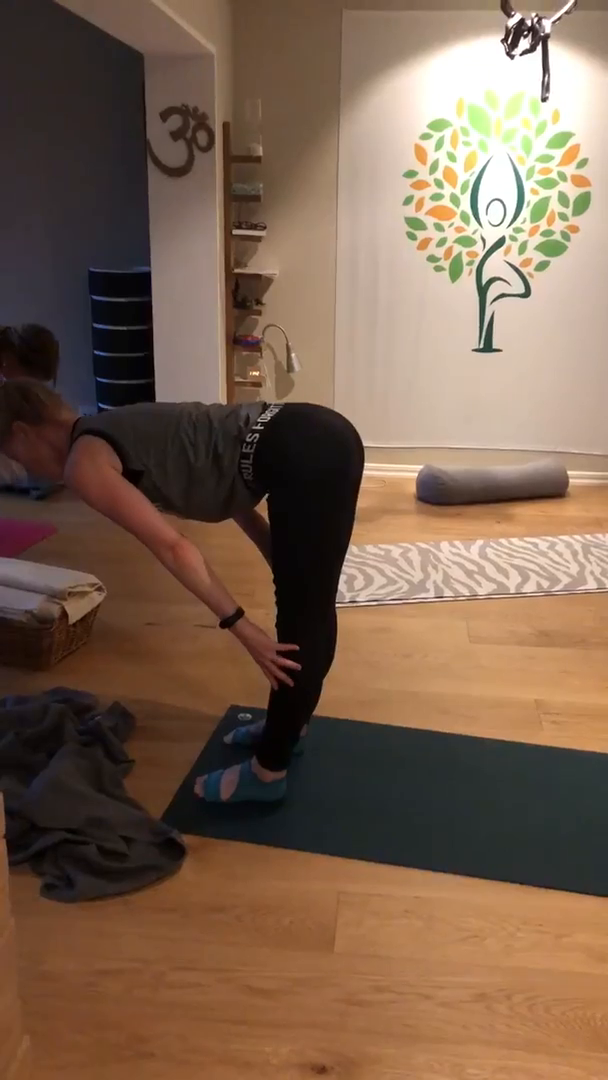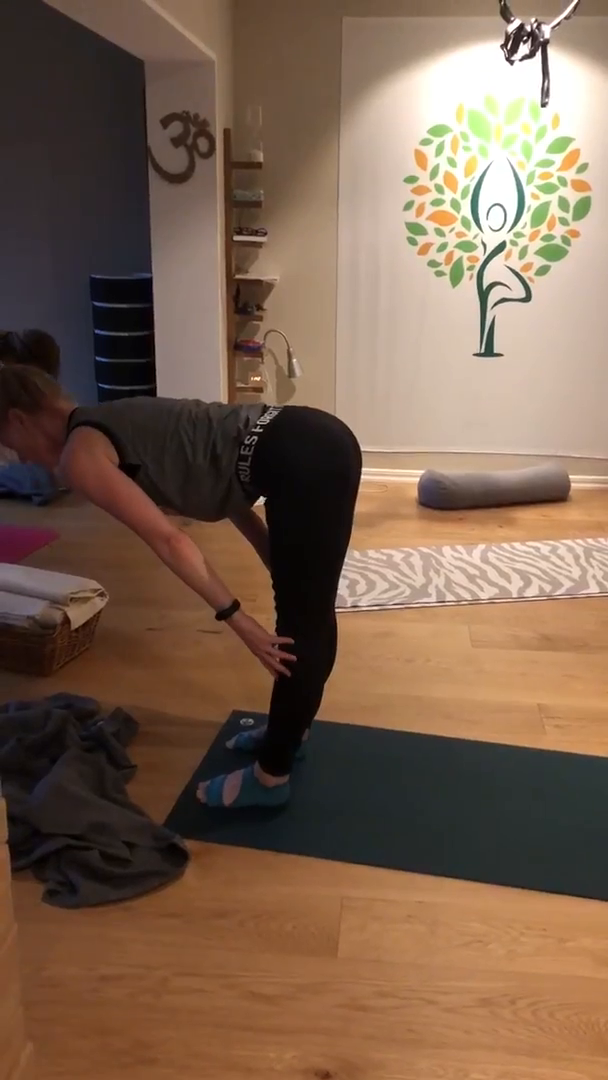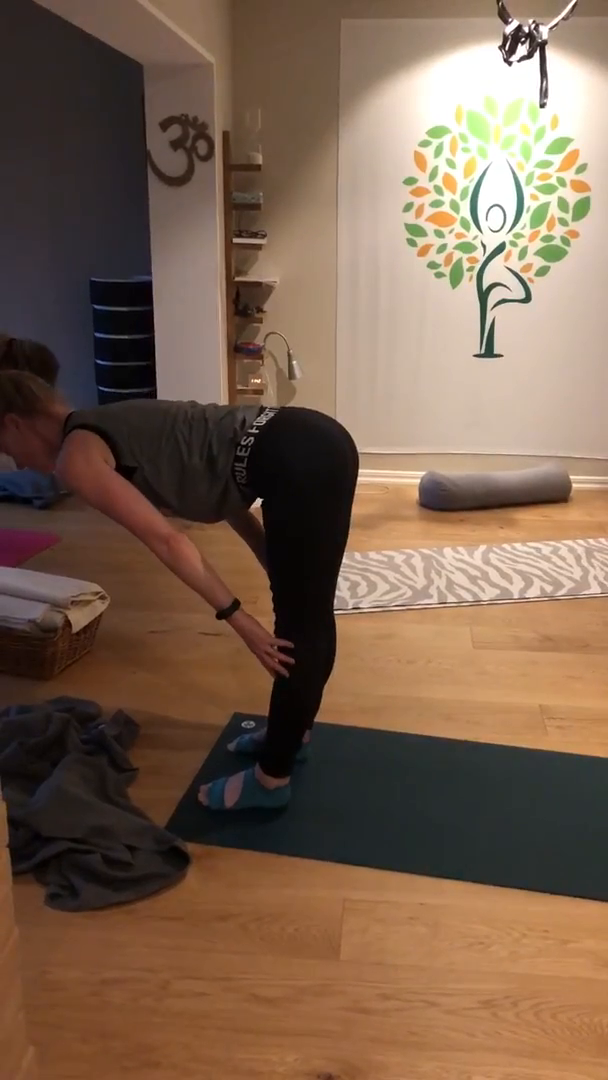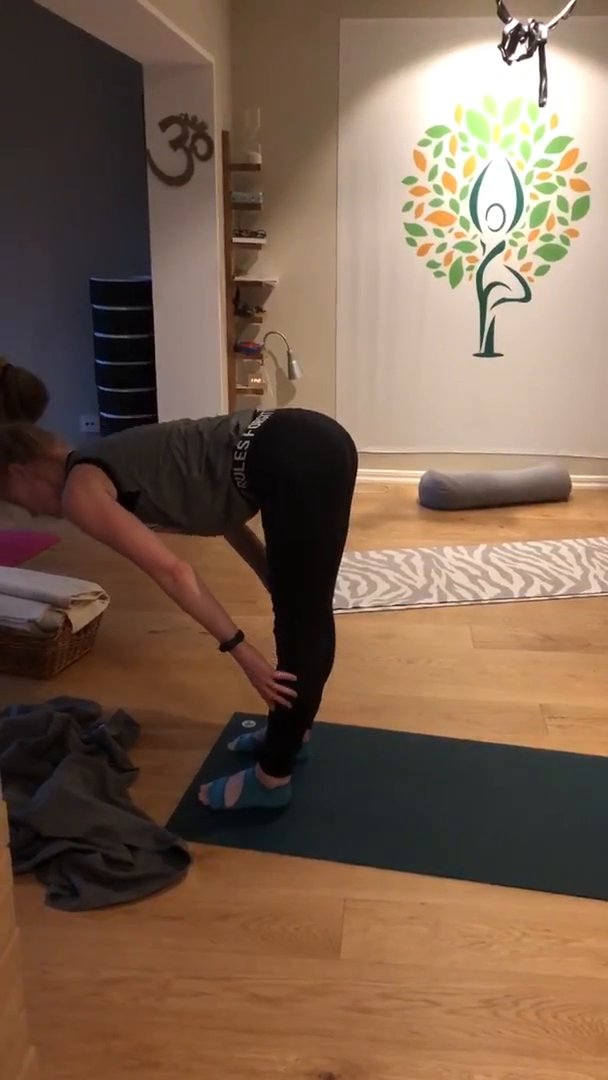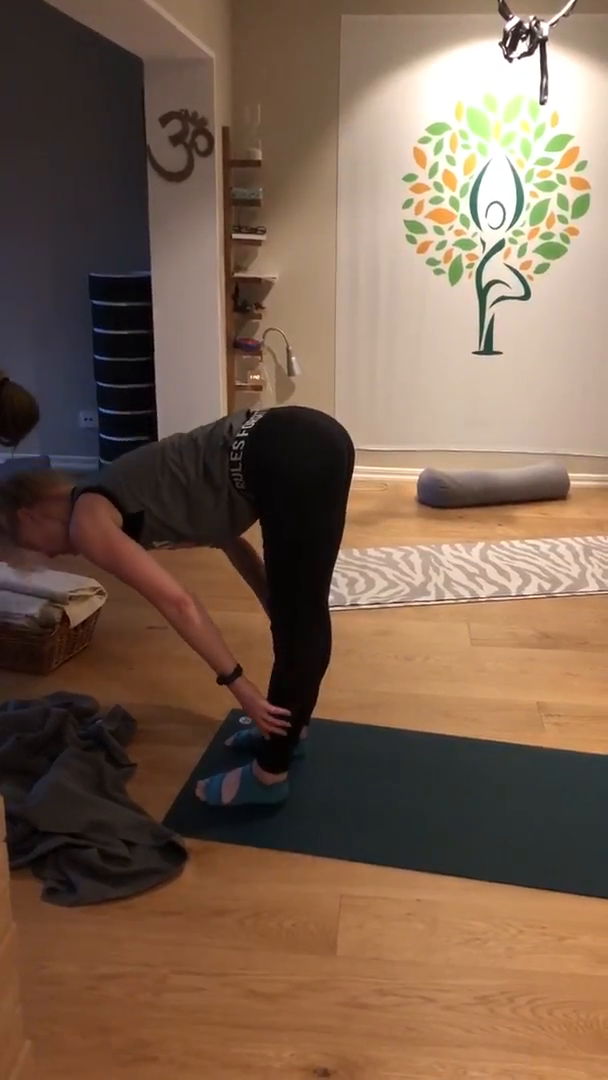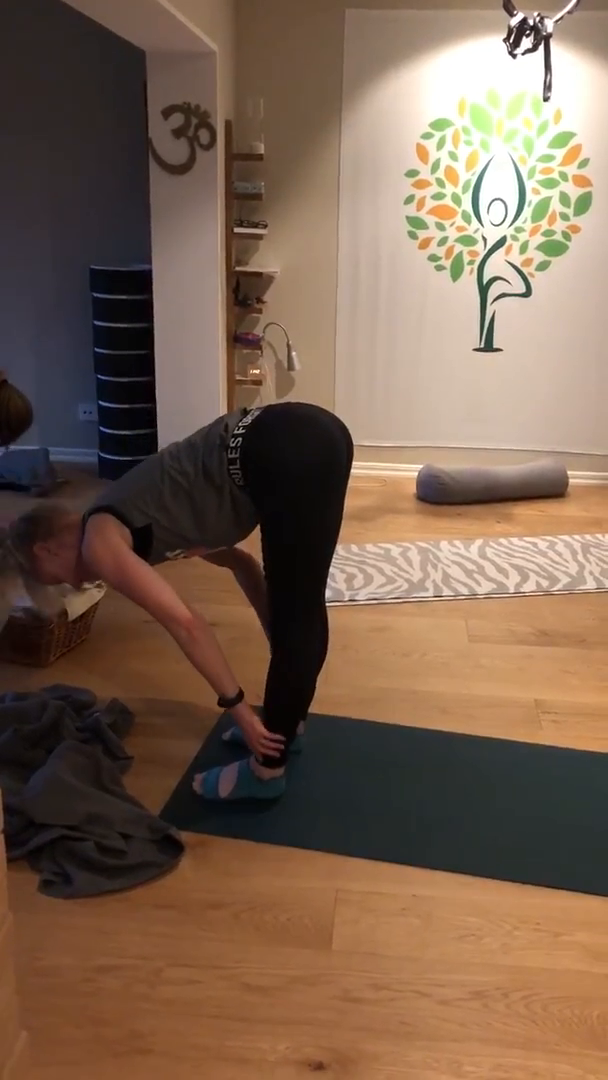
dt=0.4s
person 1, frame 1
left shoulder: (83, 464)
right shoulder: (116, 434)
left elbow: (172, 547)
right elbow: (234, 494)
left wrist: (239, 626)
right wrist: (287, 568)
left hip: (304, 458)
right hip: (320, 434)
left knee: (303, 621)
right knee: (307, 611)
left ankle: (268, 772)
right ankle: (287, 725)
person 1, frame 2
left shoulder: (80, 455)
right shoulder: (113, 425)
left elbow: (168, 539)
left wrist: (235, 618)
right wrist: (284, 569)
left hip: (301, 462)
right hip: (318, 437)
left knee: (302, 627)
right knee: (306, 617)
left ankle: (271, 777)
right ankle: (290, 730)
person 1, frame 3
left shoulder: (75, 457)
right shoulder: (106, 429)
left elbow: (166, 540)
left wrist: (236, 617)
right wrist: (283, 572)
left hip: (297, 463)
right hip: (315, 439)
left knee: (300, 629)
right knee: (305, 617)
left ankle: (272, 778)
right ankle: (292, 732)
person 1, frame 4
left shoulder: (80, 492)
right shoulder: (107, 463)
left elbow: (171, 572)
right elbow: (228, 519)
left wrist: (238, 648)
right wrist: (283, 588)
left hip: (294, 464)
right hip: (312, 440)
left knee: (301, 627)
right knee: (306, 618)
left ankle: (272, 778)
right ankle: (292, 731)
person 1, frame 5
left shoulder: (86, 522)
right shoulder: (111, 498)
left elbow: (176, 602)
right elbow: (231, 542)
left wrist: (237, 683)
right wrist: (277, 611)
left hip: (290, 461)
right hip: (312, 438)
left knee: (299, 625)
right knee: (302, 616)
left ankle: (269, 775)
right ankle: (288, 728)
person 1, frame 6
left shoulder: (99, 543)
right shoulder: (123, 522)
left elbow: (186, 625)
right elbow: (240, 561)
left wrist: (237, 707)
left hip: (286, 456)
right hip: (310, 432)
left knee: (295, 621)
right knee: (300, 611)
left ankle: (266, 770)
right ankle: (286, 725)
